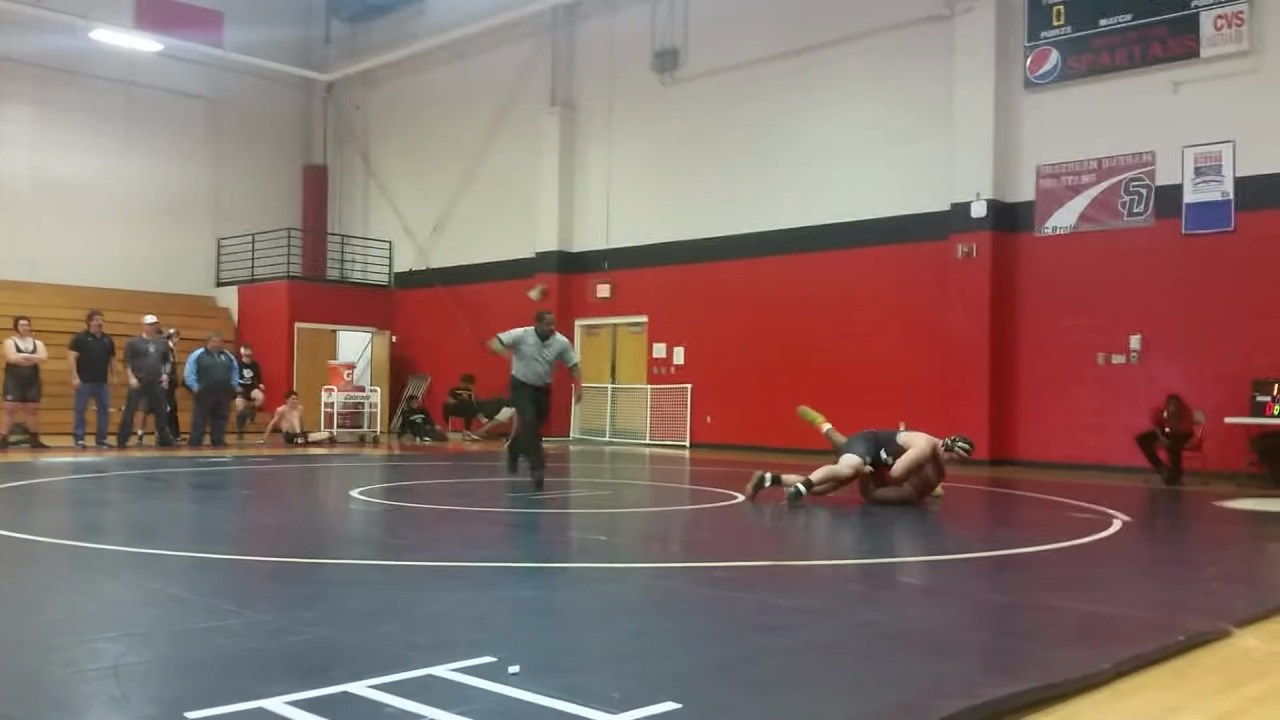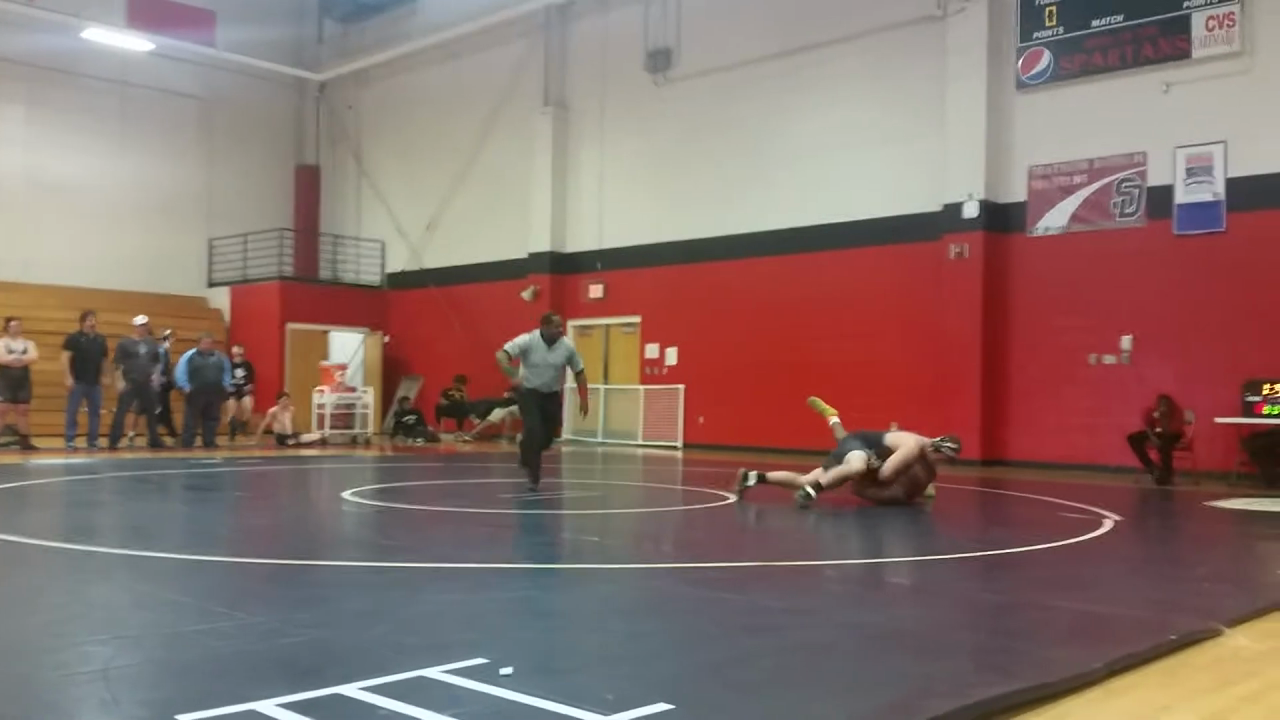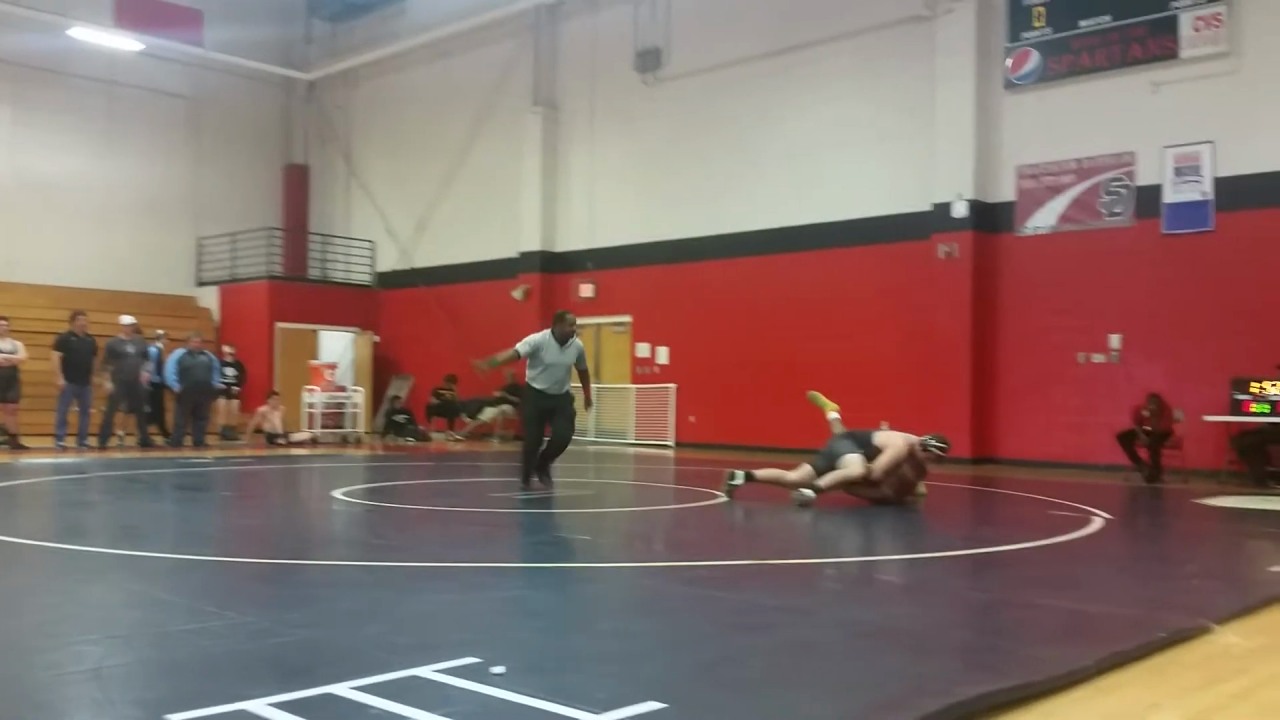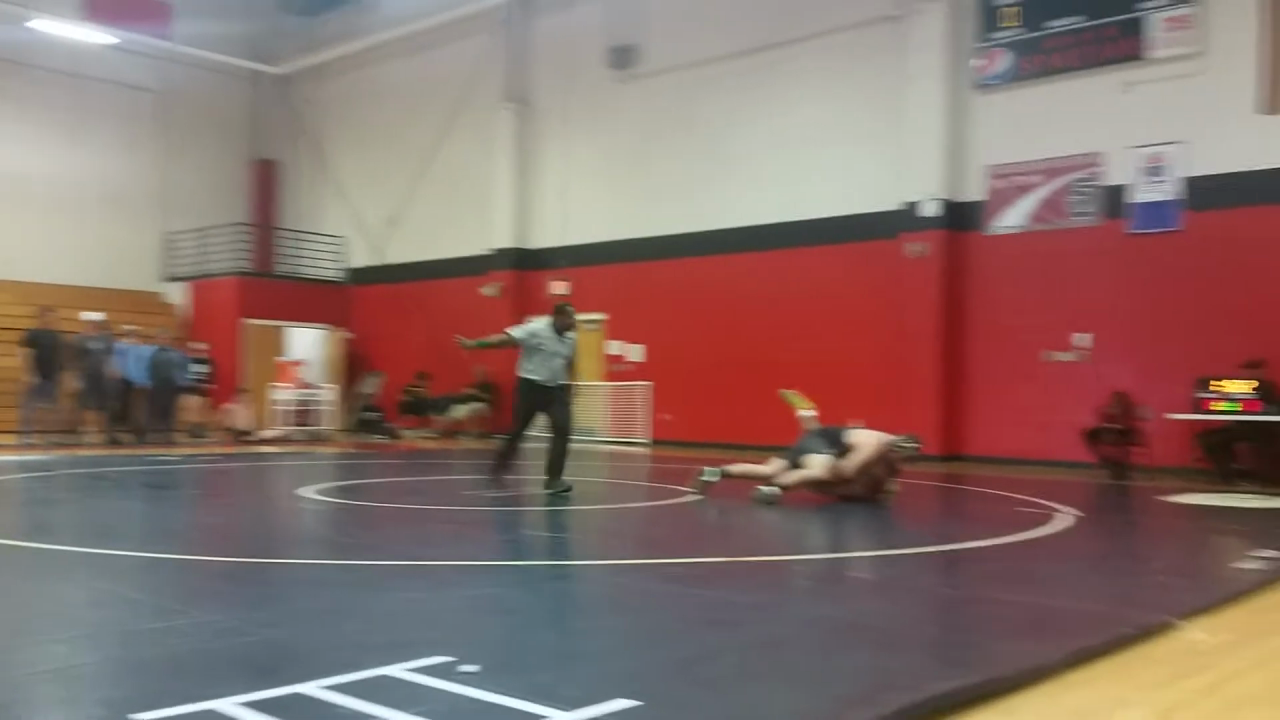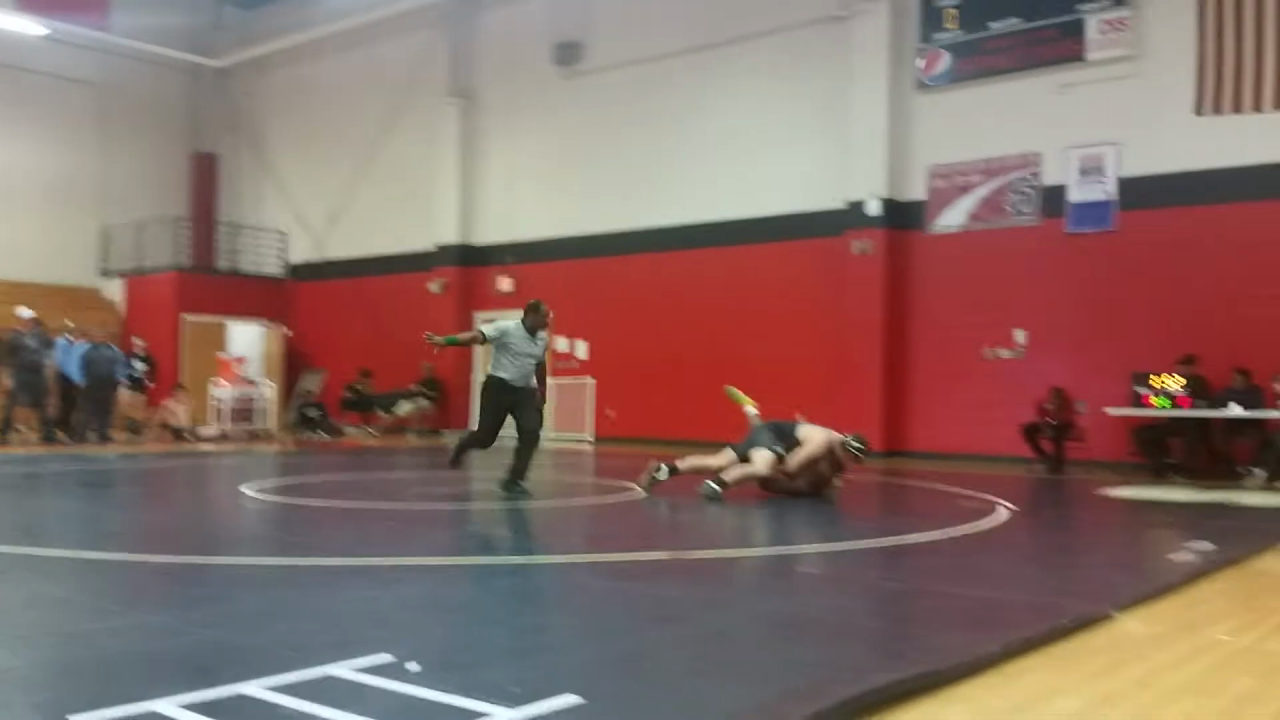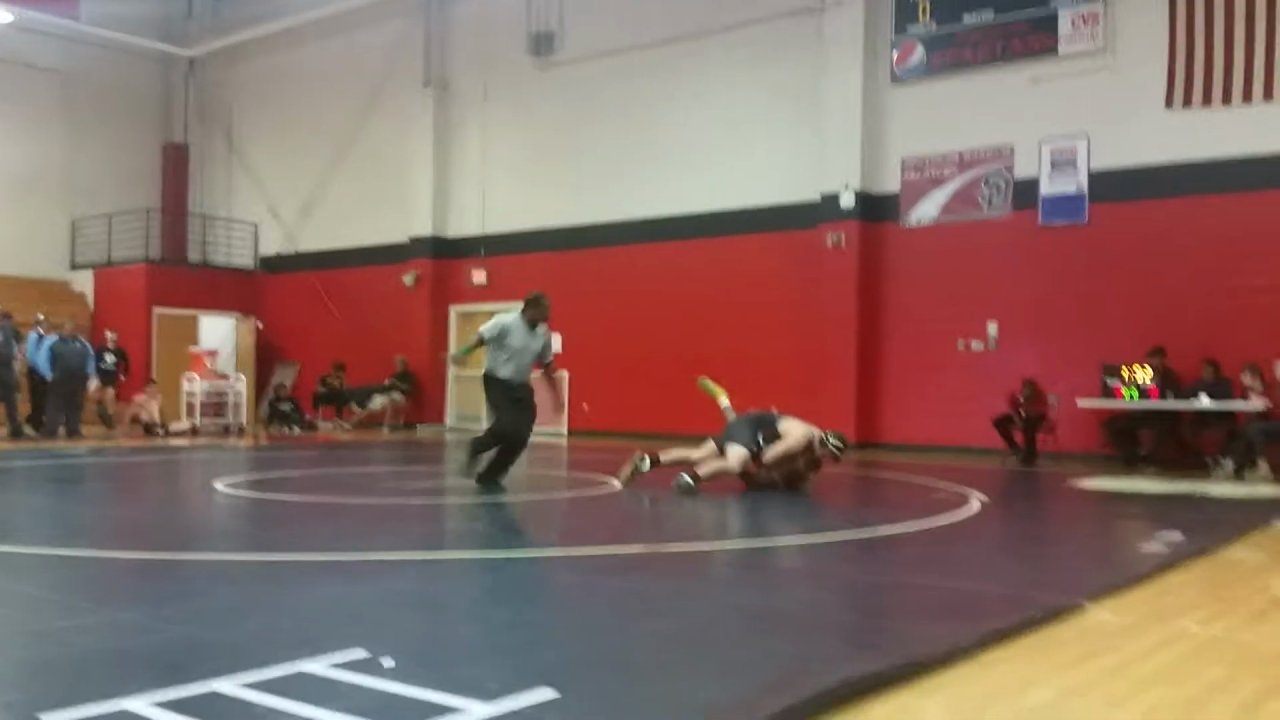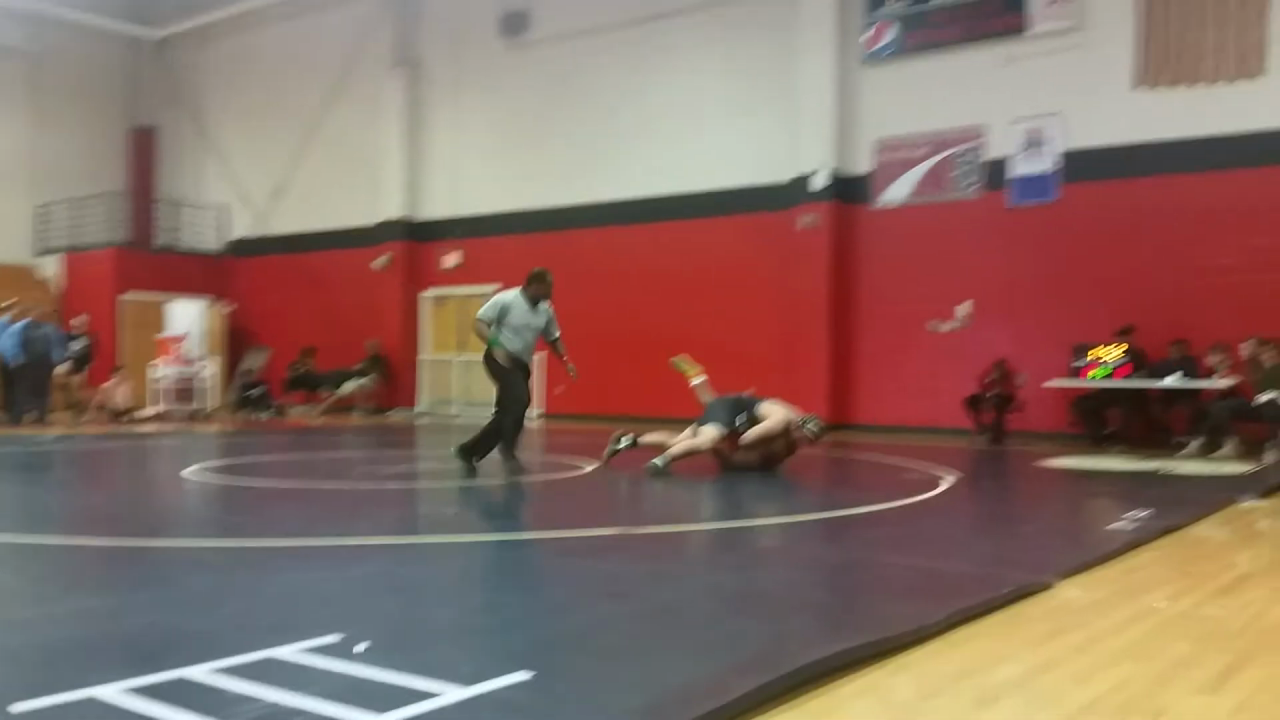
dt=0.1s
person 1, frame 1
left shoulder: (938, 454)
right shoulder: (925, 448)
right elbow: (896, 473)
left hip: (873, 453)
right hip: (866, 444)
left knee: (817, 487)
right knee: (847, 469)
left ankle: (768, 479)
right ankle: (801, 486)
person 1, frame 2
left shoulder: (928, 450)
right shoulder: (913, 447)
right elbow: (885, 474)
left hip: (861, 450)
right hip: (856, 444)
left knee: (804, 481)
right knee: (859, 467)
left ankle: (753, 477)
right ankle: (811, 489)
person 1, frame 3
left shoulder: (917, 449)
right shoulder: (902, 447)
right elbow: (875, 474)
left hip: (851, 449)
right hip: (844, 443)
left knee: (792, 478)
right knee: (858, 471)
left ankle: (740, 476)
right ankle: (810, 490)
person 1, frame 4
left shoulder: (890, 445)
right shoulder: (873, 447)
right elbow: (846, 472)
left hip: (823, 443)
right hip: (817, 442)
left knee: (767, 472)
right knee: (823, 472)
left ankle: (711, 474)
right ankle: (774, 487)
person 1, frame 5
left shoulder: (837, 442)
right shoulder: (822, 444)
right elbow: (790, 467)
left hip: (774, 436)
right hip: (768, 434)
left knee: (717, 463)
right knee: (764, 469)
left ankle: (664, 470)
right ankle: (717, 483)
person 1, frame 6
left shoulder: (815, 437)
right shoulder: (802, 438)
right elbow: (768, 458)
left hip: (755, 431)
right hip: (748, 426)
left knee: (698, 454)
right knee: (736, 466)
left ankle: (648, 460)
right ankle: (690, 478)
person 1, frame 7
left shoulder: (794, 420)
right shoulder: (782, 422)
right elbow: (745, 440)
left hip: (734, 413)
right hip: (727, 409)
left knee: (677, 442)
right knee: (707, 442)
left ankle: (628, 441)
right ankle: (661, 460)
person 2, frame 1
left shoulder: (561, 342)
right shoulder: (521, 335)
left elbow: (573, 366)
right elbow: (494, 343)
left wrist: (577, 387)
right wrist: (501, 351)
left hip: (542, 388)
right hip: (521, 386)
left knee: (532, 427)
right knee: (528, 422)
left ankle: (514, 450)
right ankle: (537, 468)
person 2, frame 2
left shoulder: (567, 346)
right shoulder: (527, 341)
left elbow: (579, 373)
right elbow: (501, 355)
left wrist: (584, 400)
right wrist: (511, 374)
left hip: (552, 396)
right hip: (528, 393)
left knee: (545, 438)
right knee: (534, 435)
left ankle: (526, 452)
right ankle: (534, 477)
person 2, frame 3
left shoulder: (577, 346)
right shoulder: (538, 340)
left elbow: (583, 370)
right elbow: (515, 353)
left wrist: (587, 395)
right wrist: (489, 364)
left hip: (561, 397)
right hip: (536, 393)
left knee: (563, 435)
right knee: (533, 440)
left ankle: (542, 466)
right ankle: (526, 477)
person 2, frame 4
left shoulder: (570, 338)
right shoulder: (535, 330)
right elbow: (505, 338)
left wrist: (569, 386)
right wrist: (475, 344)
left hip: (556, 389)
right hip: (530, 387)
left knee: (563, 428)
right knee: (517, 431)
left ankle: (554, 480)
right ankle: (501, 464)
person 2, frame 5
left shoulder: (543, 338)
right shoulder: (506, 329)
right elbow: (477, 336)
left wrist: (542, 392)
right wrist: (445, 341)
left hip: (525, 391)
right hip: (498, 386)
left knee: (531, 433)
right knee: (485, 437)
left ankle: (513, 481)
right ankle: (462, 447)
person 2, frame 6
left shoulder: (543, 333)
right shoulder: (504, 323)
left elbow: (547, 364)
right elbow: (479, 338)
left wrist: (556, 393)
right wrist: (462, 353)
left hip: (520, 387)
right hip: (497, 382)
left knee: (520, 435)
right knee: (507, 425)
left ankle: (489, 477)
right ankle: (478, 445)
person 2, frame 7
left shoulder: (545, 309)
right shoulder: (505, 300)
left elbow: (554, 339)
right elbow: (480, 324)
left wrist: (567, 362)
right wrist: (496, 347)
left hip: (520, 364)
right hip: (501, 359)
left knee: (511, 408)
right knee: (520, 399)
left ankle: (468, 451)
right ankle: (507, 451)
